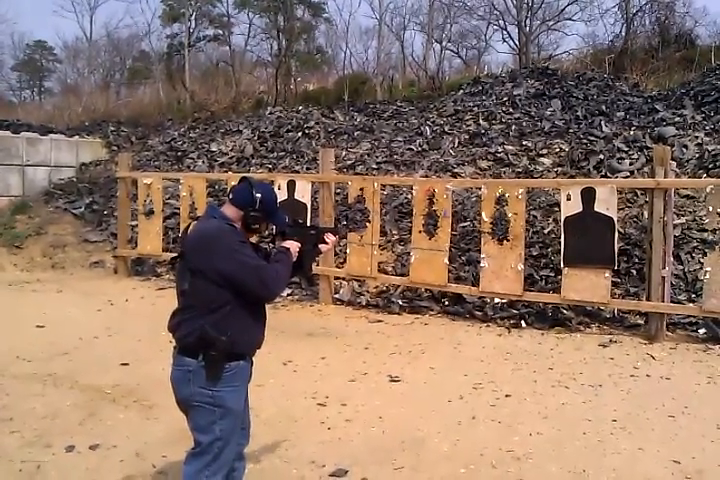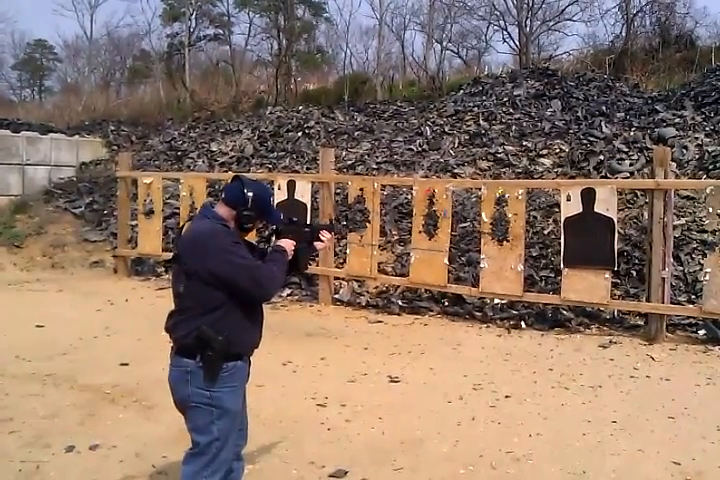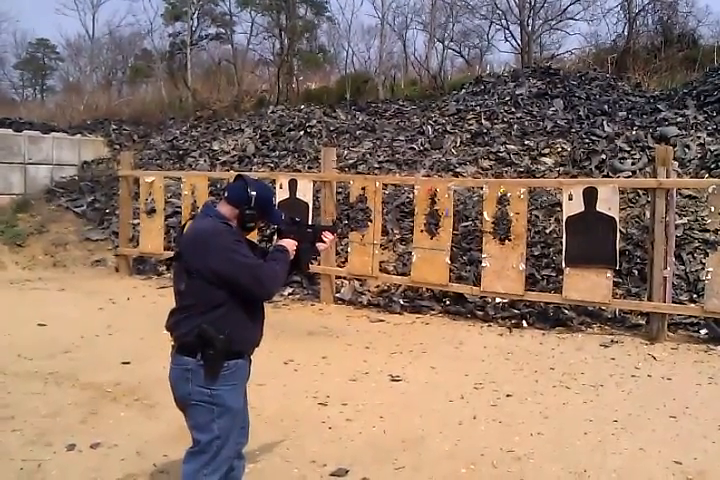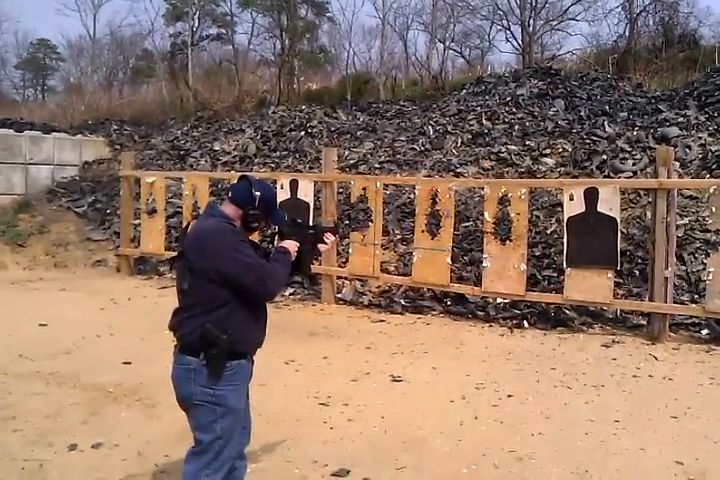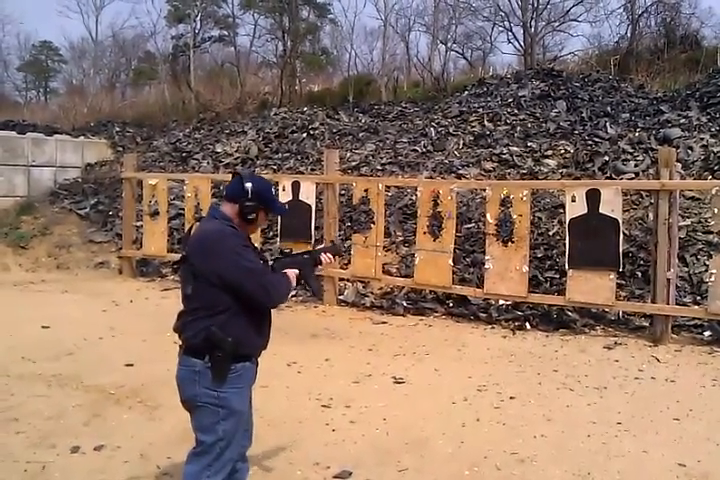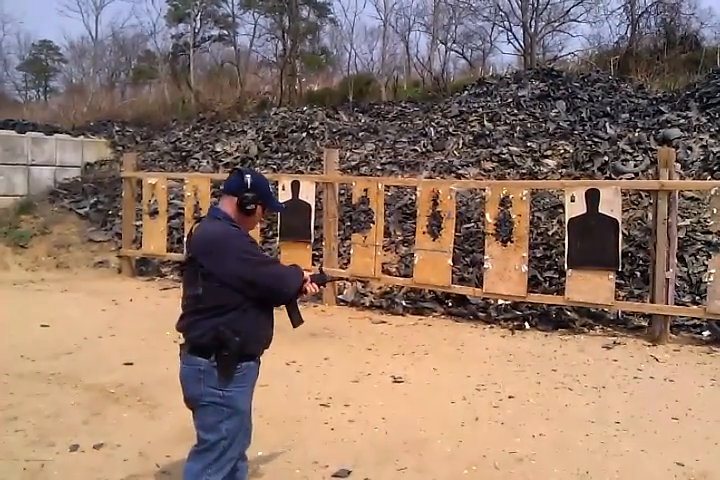
dt=0.5s
person 1, frame 1
left shoulder: (222, 233)
right shoulder: (216, 238)
left elbow: (259, 270)
right elbow: (266, 284)
right wrist: (285, 254)
left hip: (223, 365)
right hip: (210, 371)
left knee: (232, 445)
person 1, frame 2
left shoulder: (217, 233)
right shoulder: (210, 239)
left elbow: (256, 265)
right elbow: (262, 284)
right wrist: (280, 253)
left hip: (221, 365)
right hip: (208, 371)
left knee: (230, 446)
person 1, frame 3
left shoulder: (219, 232)
right shoulder: (211, 237)
left elbow: (257, 266)
right elbow: (263, 283)
right wrist: (282, 252)
left hip: (221, 363)
right hip: (209, 370)
left knee: (231, 445)
person 1, frame 4
left shoulder: (221, 232)
right shoulder: (216, 236)
left elbow: (258, 268)
right elbow: (266, 283)
right wrist: (284, 253)
left hip: (223, 363)
right hip: (211, 369)
left knee: (232, 445)
person 1, frame 5
left shoulder: (223, 235)
right shoulder: (220, 240)
left elbow: (257, 276)
right elbow: (266, 291)
right wrist: (289, 278)
left hip: (226, 367)
right hip: (215, 372)
left knee: (234, 447)
person 1, frame 6
left shoulder: (216, 232)
right shoulder: (225, 240)
left elbow: (254, 287)
right elbow: (278, 282)
left wrist: (296, 286)
right wrist: (298, 275)
left hip: (226, 364)
right hip: (219, 370)
left knee: (233, 447)
